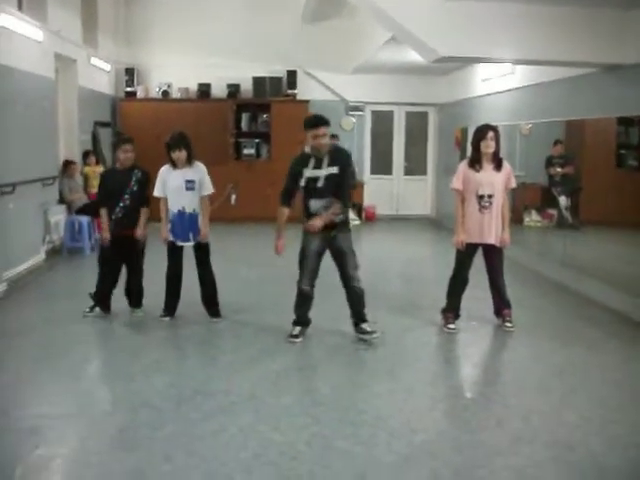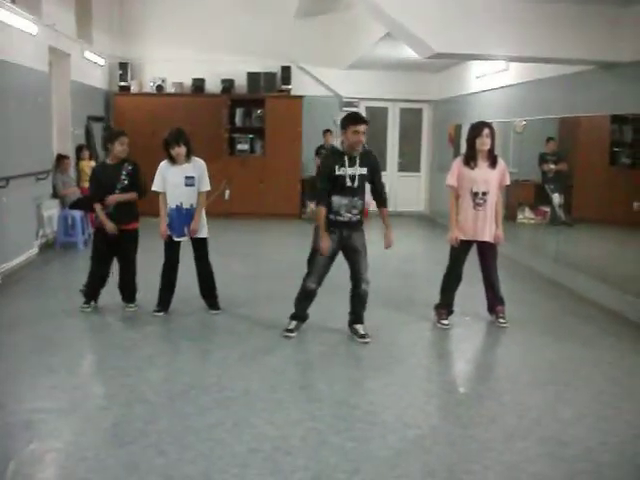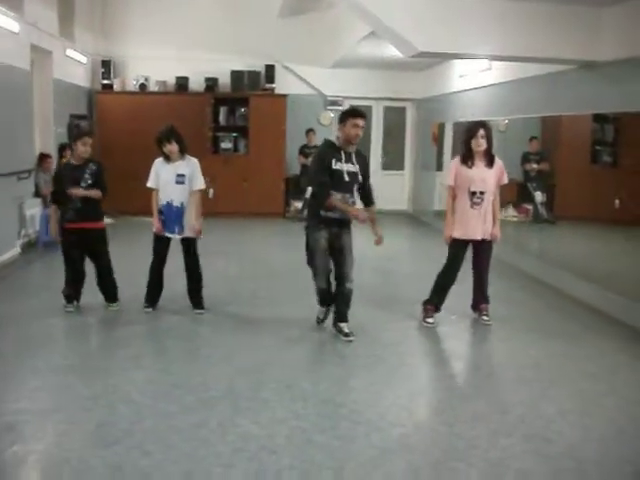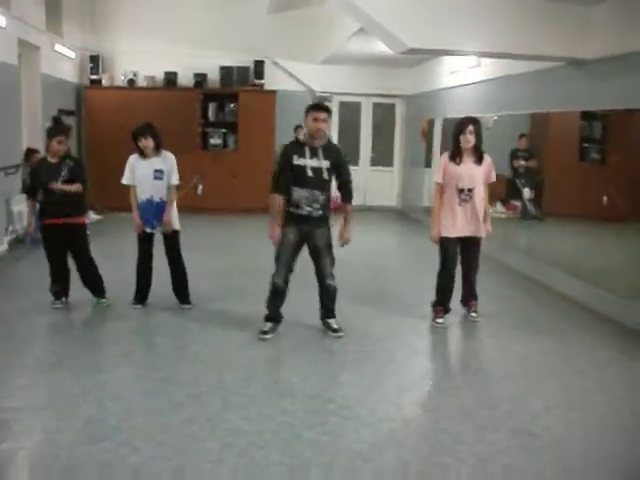
dt=0.4s
person 1, frame 1
left shoulder: (342, 157)
right shoulder: (300, 163)
left elbow: (345, 196)
right elbow: (286, 200)
left wrist: (323, 218)
right wrist: (279, 235)
left hip: (340, 229)
right hip: (313, 230)
left knee: (352, 277)
right knee: (306, 280)
left ankle: (361, 323)
right ankle: (301, 322)
person 1, frame 2
left shoulder: (370, 160)
right shoulder: (330, 159)
left elbow: (380, 196)
right elbow: (321, 200)
left wrist: (388, 228)
right wrist: (322, 234)
left hip: (355, 229)
right hip: (330, 228)
left knee: (361, 279)
right knee: (314, 276)
left ankle: (356, 322)
right ankle: (298, 317)
person 1, frame 3
left shoulder: (361, 159)
right shoulder: (324, 154)
left elbow: (366, 194)
right elbow: (321, 193)
left wrist: (375, 226)
right wrist: (350, 210)
left hip: (343, 227)
right hip: (319, 225)
left knee: (346, 277)
right knee: (321, 274)
left ankle: (340, 320)
right ankle: (325, 304)
person 1, frame 4
left shoulder: (334, 153)
right shoulder: (291, 151)
left elbow: (346, 191)
right elbow: (279, 190)
left wrist: (347, 225)
right wrist: (275, 223)
left hip: (319, 224)
right hip: (292, 222)
left knee: (326, 273)
right knee: (281, 272)
left ankle: (328, 317)
right ankle: (272, 318)
person 2, frame 1
left shoulder: (504, 168)
right shoulder: (466, 167)
left elbow: (505, 201)
right elbow: (459, 201)
left wrist: (506, 230)
right wrist: (459, 231)
left hip: (493, 232)
right hip: (469, 232)
left knee: (496, 274)
right knee: (460, 273)
left ankle: (504, 311)
right ankle: (450, 313)
person 2, frame 2
left shoulder: (499, 165)
right shoulder: (460, 164)
left elbow: (499, 198)
right elbow: (453, 198)
left wrist: (499, 227)
right wrist: (453, 227)
left hip: (487, 229)
right hip: (464, 229)
left knee: (490, 270)
right knee: (454, 270)
left ankle: (497, 307)
right ankle: (443, 309)
person 2, frame 3
left shoulder: (496, 165)
right shoulder: (458, 163)
left elbow: (495, 197)
right elbow: (450, 197)
left wrist: (496, 225)
right wrist: (448, 225)
left hip: (484, 228)
right hip: (461, 227)
left knee: (482, 269)
right knee: (451, 267)
left ankle: (481, 306)
right ankle: (431, 306)
person 2, frame 4
left shoulder: (485, 161)
right shoulder: (447, 160)
left elbow: (485, 193)
right elbow: (438, 193)
left wrist: (487, 220)
right wrist: (435, 224)
left hip: (474, 225)
right hip: (449, 225)
left knee: (471, 266)
right knee: (447, 266)
left ankle: (470, 302)
right ankle: (440, 307)
person 3, frame 1
left shoulder: (199, 169)
right shoulder: (165, 172)
left elbow: (205, 199)
right elbow: (163, 201)
left wrist: (205, 226)
right wrist: (164, 227)
left hip: (197, 227)
right hip: (175, 229)
left knee: (204, 267)
right knee: (173, 269)
left ankle: (212, 307)
right ankle: (169, 308)
person 3, frame 2
left shoulder: (199, 165)
right shoulder: (164, 167)
left elbow: (202, 195)
right elbow: (162, 196)
left wrist: (196, 221)
right wrist: (163, 222)
left hip: (196, 223)
right hip: (172, 224)
left knee: (203, 262)
right knee: (170, 263)
left ankle: (211, 300)
right ankle: (163, 302)
person 3, frame 3
left shoulder: (191, 163)
right shoulder: (158, 164)
left elbow: (196, 194)
right elbow: (155, 193)
left wrist: (197, 220)
right wrist: (156, 219)
left hip: (187, 222)
right hip: (164, 221)
left knee: (191, 260)
right knee: (157, 260)
left ankle: (196, 299)
right ankle: (151, 299)
person 3, frame 4
left shoulder: (168, 158)
right shoulder: (133, 160)
left elbow: (172, 189)
right elbow: (132, 190)
left wrist: (168, 214)
right wrist: (136, 215)
left hip: (166, 216)
right hip: (144, 218)
left knee: (174, 255)
right knee: (144, 257)
left ankle: (183, 295)
right ankle: (141, 295)
person 4, frame 1
left shoulder: (141, 175)
right shoulder: (107, 176)
left elbow: (145, 204)
right elbow: (102, 205)
left wrist: (141, 227)
right wrist: (105, 229)
left hip: (134, 231)
right hip: (113, 231)
left knee: (135, 269)
right knee: (108, 268)
left ankle: (136, 303)
right ankle: (101, 304)
person 4, frame 2
left shoulder: (132, 167)
right shoulder: (99, 170)
left elbow: (139, 193)
right elbow: (95, 200)
left wrist: (118, 197)
right wrist: (105, 221)
left hip: (128, 224)
right hip: (104, 225)
left knee: (128, 264)
right knee: (99, 263)
left ankle: (129, 298)
right ankle: (90, 297)
person 4, frame 3
left shoulder: (95, 167)
right shoulder: (62, 170)
left elbow: (101, 193)
right elbow: (55, 200)
left wrist: (82, 192)
right wrist: (53, 224)
left hip: (94, 224)
right hip: (70, 226)
left knee: (102, 262)
right knee: (73, 264)
left ankle: (111, 297)
right ankle: (72, 298)
person 4, frame 4
left shoulder: (74, 163)
right shoulder: (39, 167)
left elbow: (81, 186)
right elbow: (32, 195)
left wrist: (62, 187)
right wrist: (30, 219)
left hip: (74, 220)
right hip: (50, 221)
left knee: (84, 258)
right knee: (56, 260)
left ankle: (99, 292)
right ankle: (60, 294)
